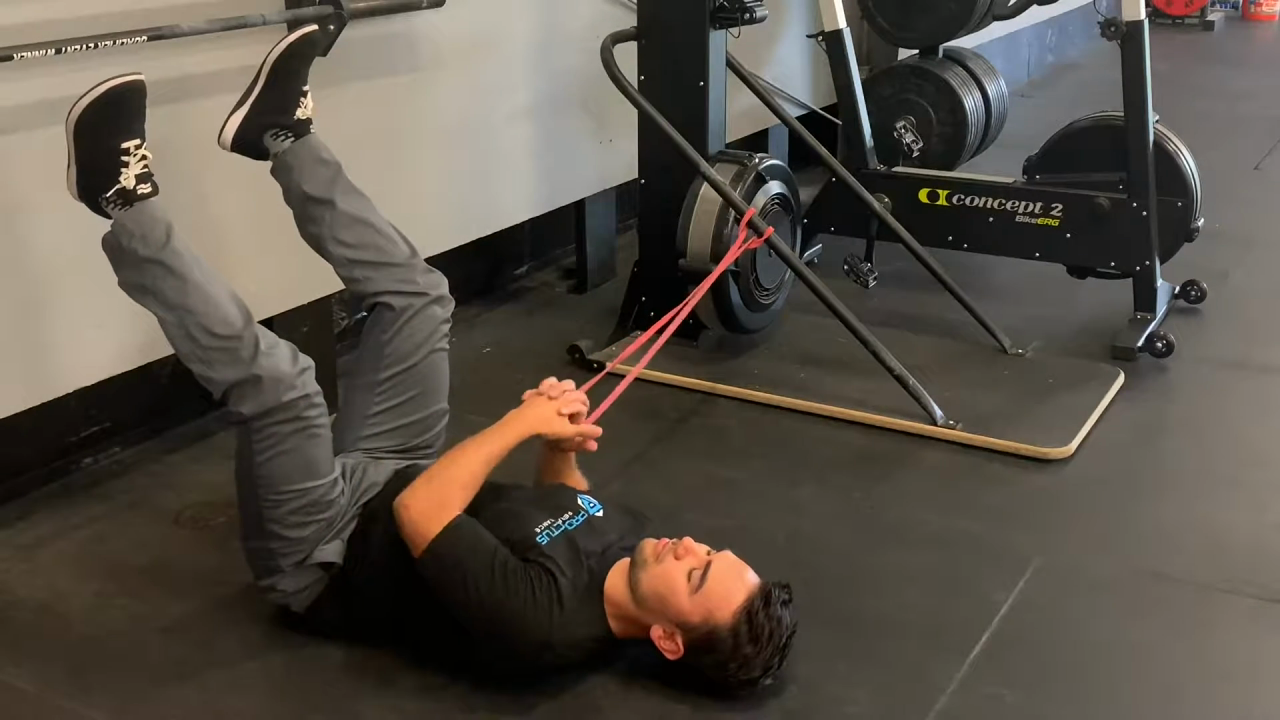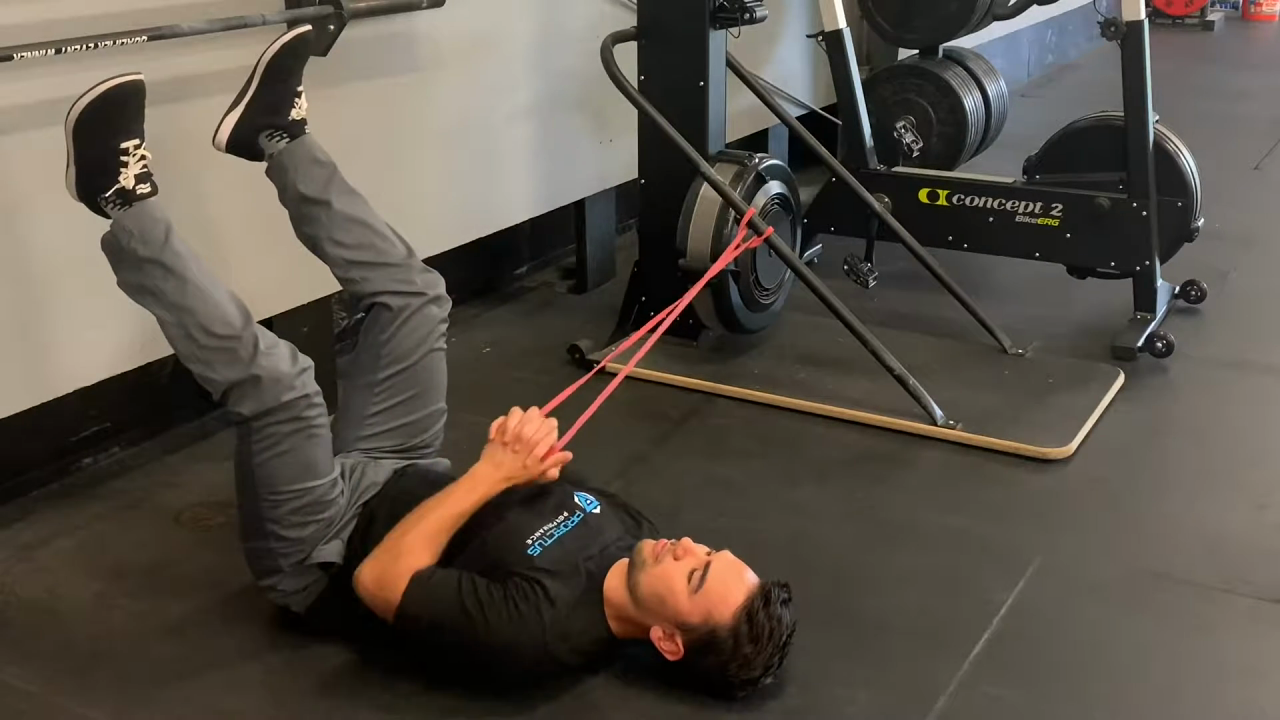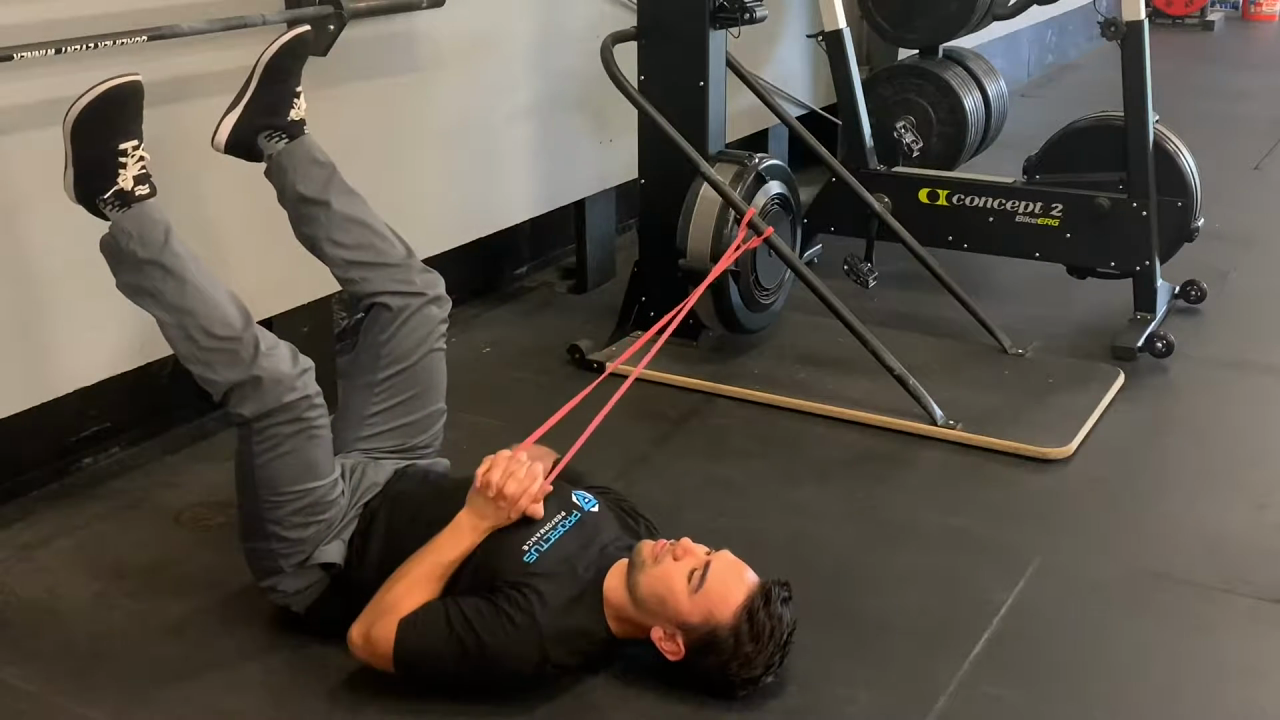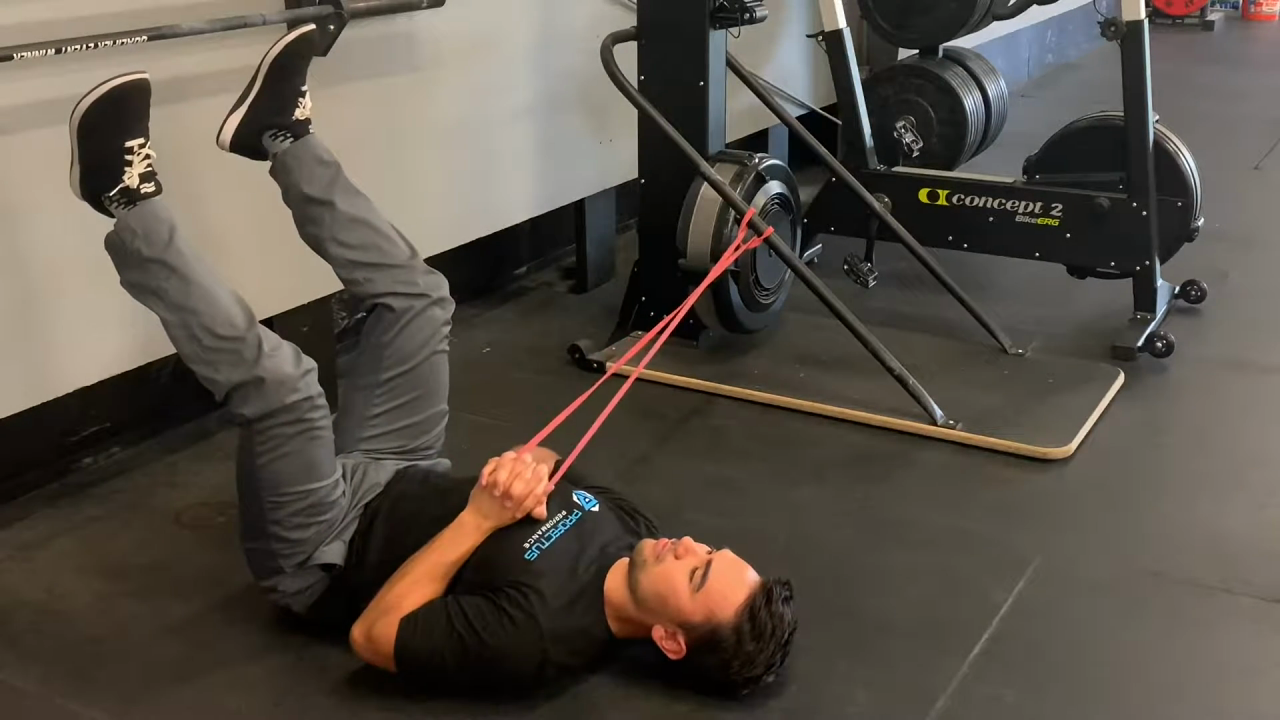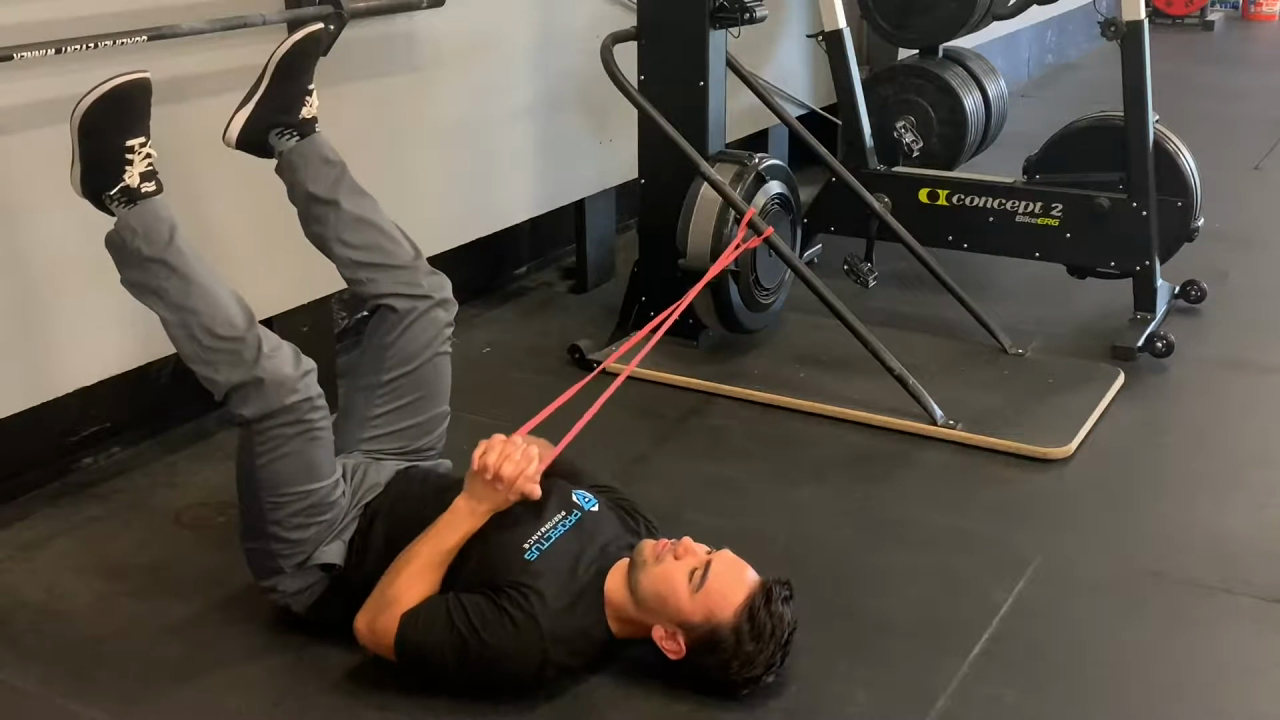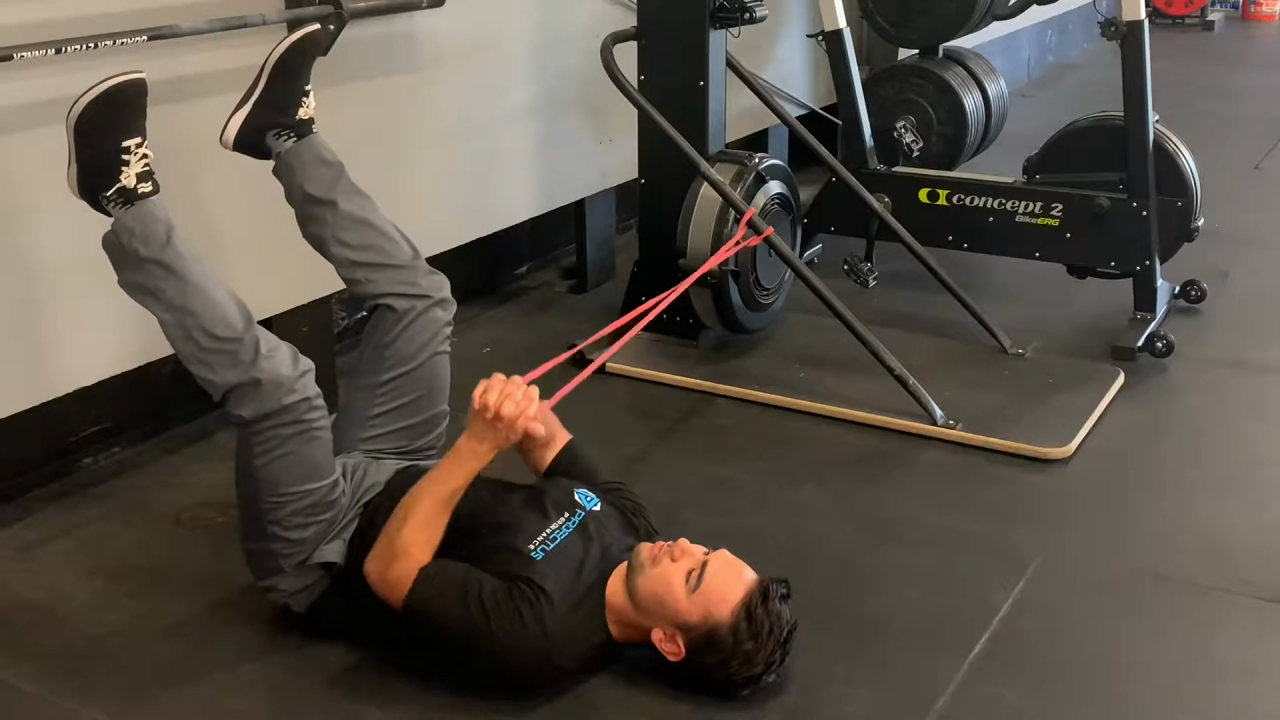
dt=0.3s
person 1, frame 1
left shoulder: (545, 625)
right shoulder: (625, 536)
left elbow: (415, 516)
right elbow: (559, 497)
left wrist: (524, 423)
right wrist: (564, 439)
left hip: (319, 556)
right hip: (385, 474)
left knee: (274, 376)
right knee: (415, 293)
left ankle: (129, 205)
right ankle: (283, 135)
person 1, frame 2
left shoulder: (543, 630)
right shoulder: (625, 530)
left elbow: (379, 581)
right elbow: (545, 479)
left wrist: (489, 472)
right wrist: (529, 450)
left hip: (323, 549)
right hip: (392, 478)
left knee: (273, 374)
right knee: (413, 293)
left ankle: (128, 205)
right ankle: (276, 135)
person 1, frame 3
left shoulder: (544, 633)
right shoulder: (624, 529)
left elbow: (373, 637)
right elbow: (543, 458)
left wrist: (476, 520)
right wrist: (518, 469)
left hip: (320, 552)
right hip: (393, 477)
left knee: (276, 377)
right knee: (412, 293)
left ankle: (125, 205)
right ankle: (276, 137)
person 1, frame 4
left shoulder: (543, 634)
right shoulder: (624, 528)
left elbow: (375, 637)
right elbow: (546, 463)
left wrist: (477, 517)
right wrist: (522, 469)
left hip: (320, 554)
right hip: (395, 478)
left knee: (277, 378)
right knee: (415, 294)
left ankle: (132, 203)
right ankle: (282, 137)
person 1, frame 5
left shoulder: (541, 638)
right shoulder: (623, 528)
left elbow: (377, 625)
right elbow: (548, 460)
left wrist: (475, 502)
right wrist: (519, 454)
left hip: (321, 554)
right hip: (393, 481)
left knee: (276, 378)
right knee: (419, 296)
left ankle: (132, 202)
right ankle: (288, 134)
person 1, frame 6
left shoulder: (542, 637)
right shoulder: (624, 525)
left elbow: (388, 573)
right elbow: (551, 439)
left wrist: (476, 445)
right wrist: (520, 416)
left hip: (321, 554)
right hip: (389, 477)
left knee: (273, 377)
right knee: (417, 296)
left ankle: (128, 202)
right ankle: (284, 135)
